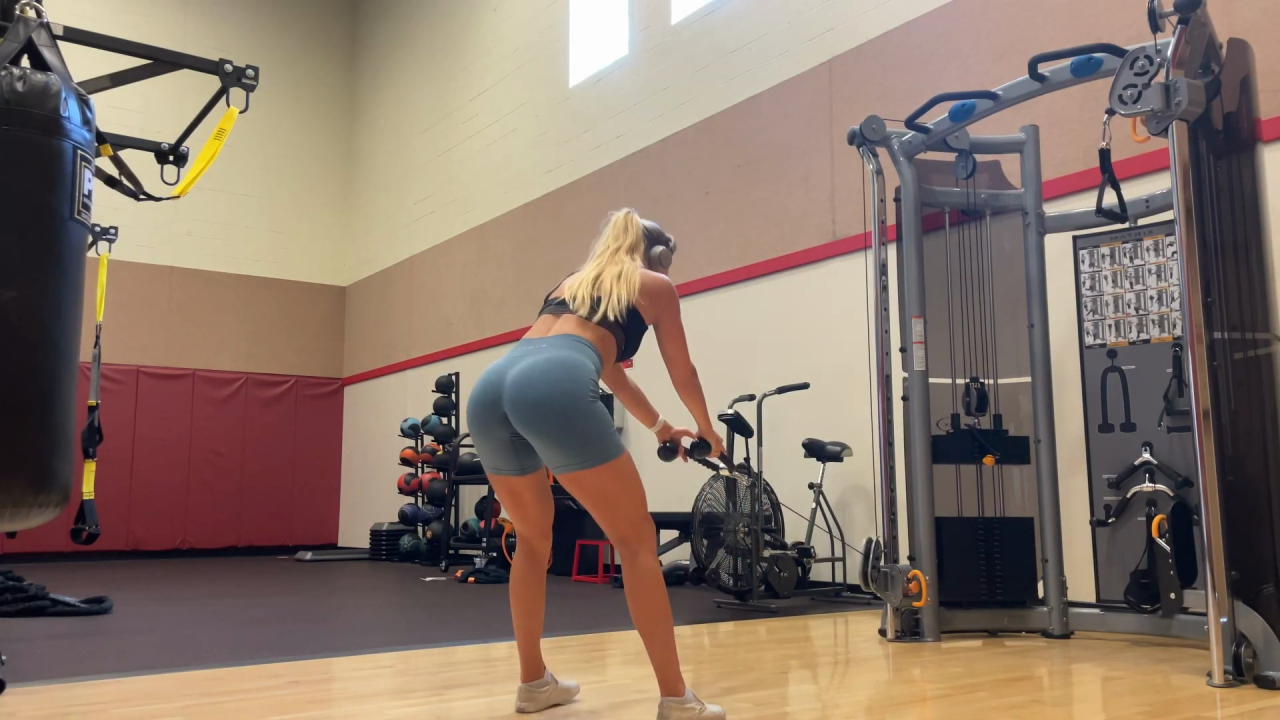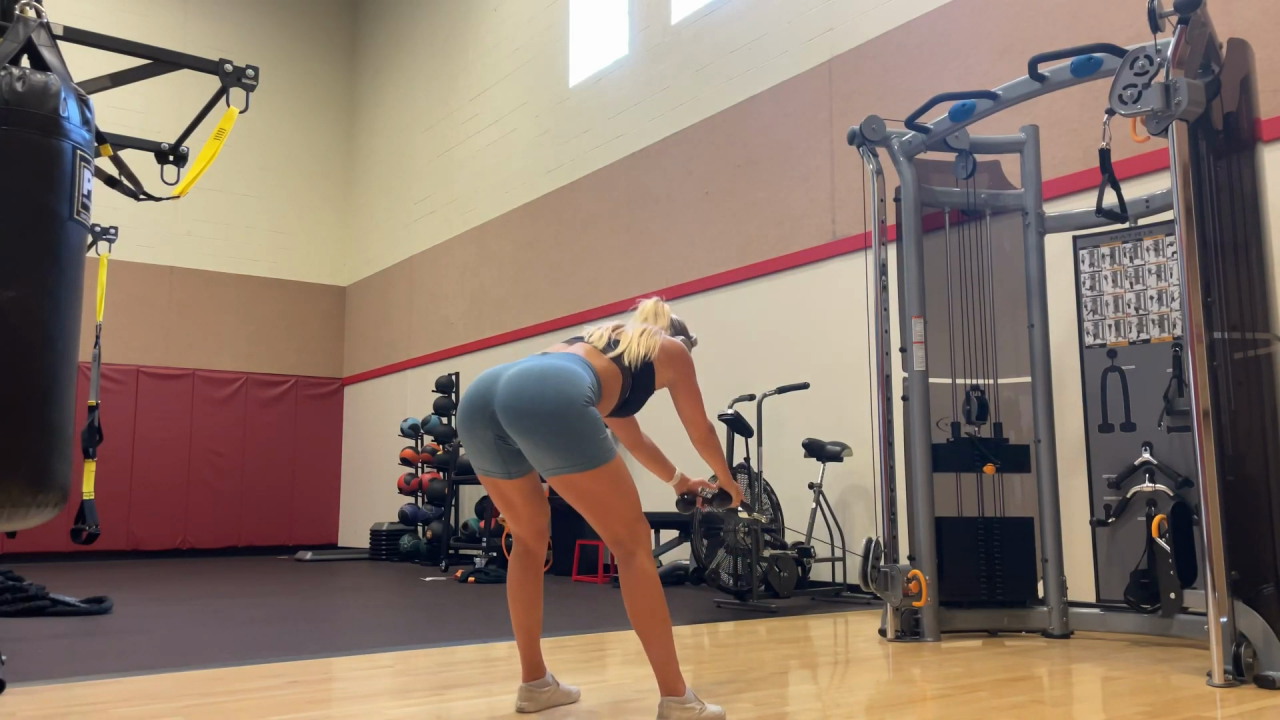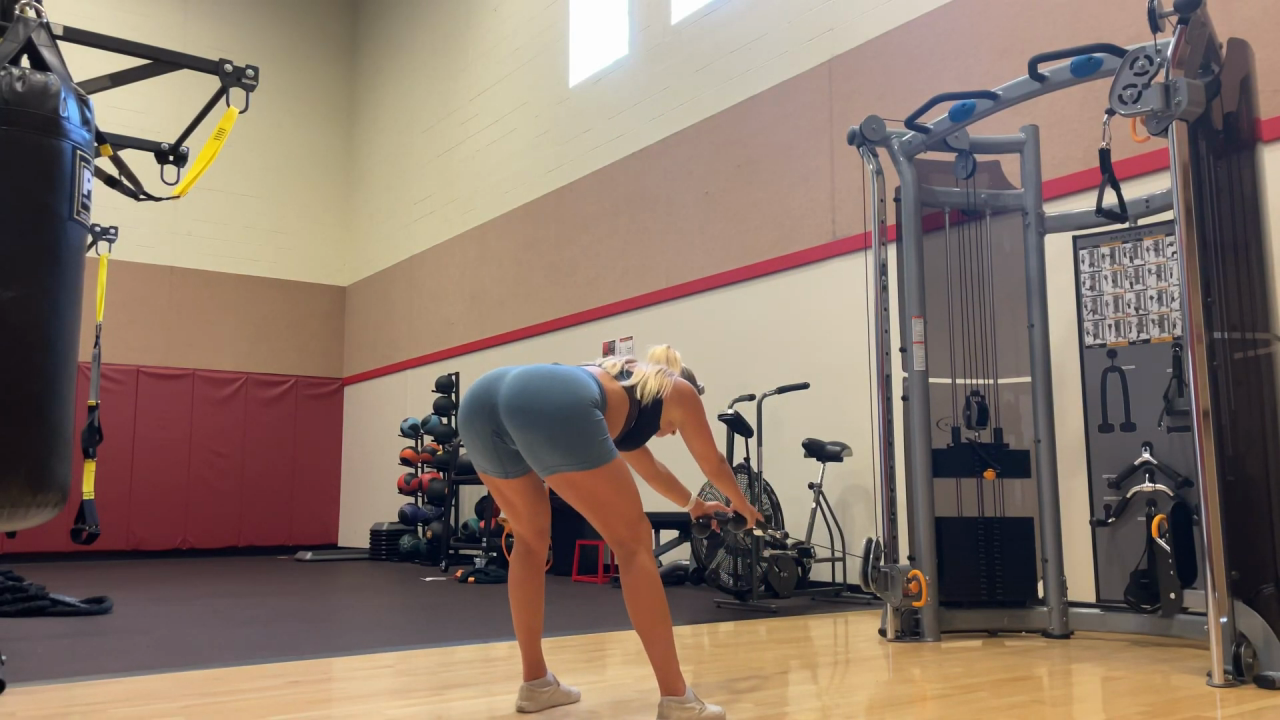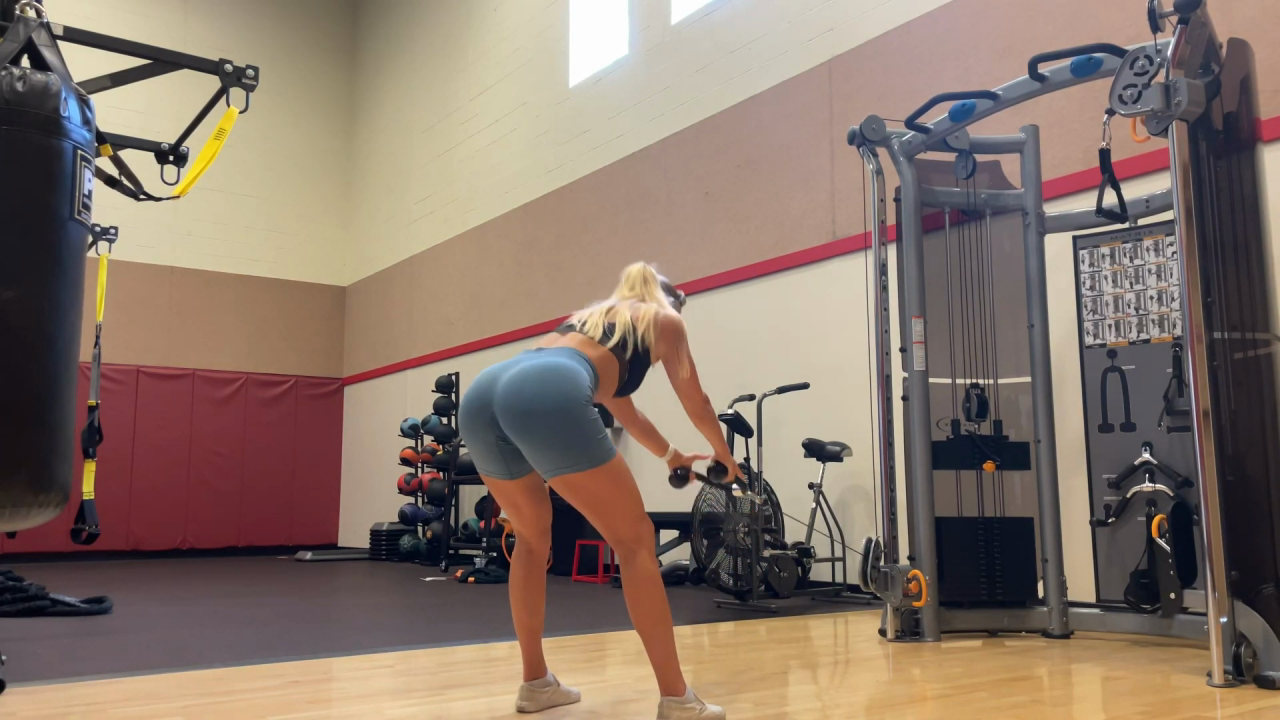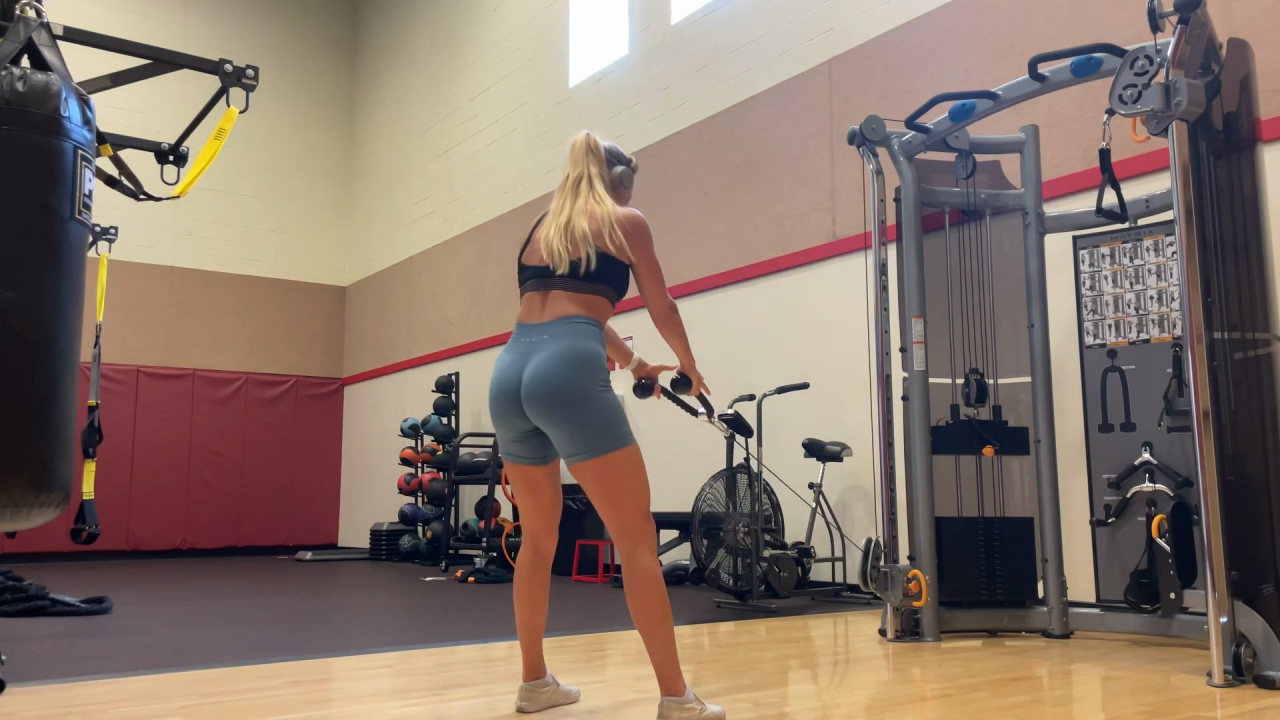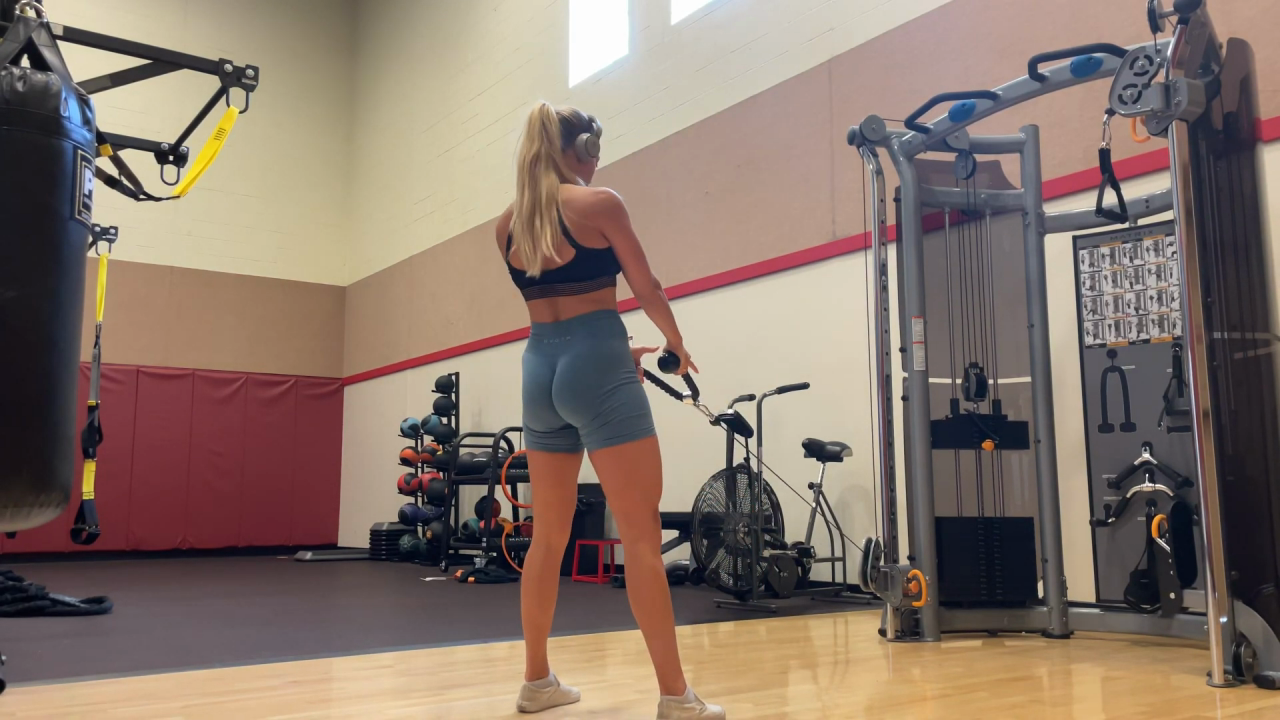
dt=0.4s
person 1, frame 1
left shoulder: (575, 282)
right shoulder: (655, 284)
right elbow: (683, 373)
left wrist: (661, 426)
right wrist: (707, 430)
left hip: (490, 389)
right hip: (555, 391)
left knee: (533, 540)
right knee: (636, 541)
person 1, frame 2
left shoulder: (600, 339)
right shoulder: (671, 349)
left elbow: (629, 435)
right elbow: (701, 432)
left wrist: (678, 479)
right wrist: (728, 481)
left hip: (479, 396)
right hip: (549, 401)
left knee: (529, 540)
right knee: (631, 543)
left ankle: (534, 682)
person 1, frame 3
left shoulder: (614, 375)
right shoulder: (679, 390)
left elbow: (647, 465)
right elbow: (714, 465)
left wrist: (694, 504)
right wrist: (743, 506)
left hip: (481, 399)
right hip: (552, 408)
left knee: (531, 538)
right knee: (633, 544)
left ankle: (535, 682)
person 1, frame 4
left shoulder: (591, 314)
right shoulder: (663, 319)
left elbow: (622, 408)
right elbow: (695, 401)
left wrist: (672, 456)
right wrist: (723, 454)
left hip: (482, 396)
right hip: (549, 399)
left knee: (533, 540)
right knee: (634, 543)
left ankle: (536, 682)
person 1, frame 5
left shoulder: (539, 228)
right shoulder: (624, 220)
right elbow: (661, 307)
left wrist: (632, 361)
right wrist: (688, 366)
left hip: (511, 374)
right hip: (568, 376)
left knee: (538, 539)
right knee: (637, 541)
person 1, frame 6
left shoulder: (508, 225)
right shoulder: (599, 203)
right elbow: (645, 287)
right wrist: (676, 342)
left hip: (541, 371)
right hip: (598, 372)
left knee: (549, 535)
right knee: (641, 536)
